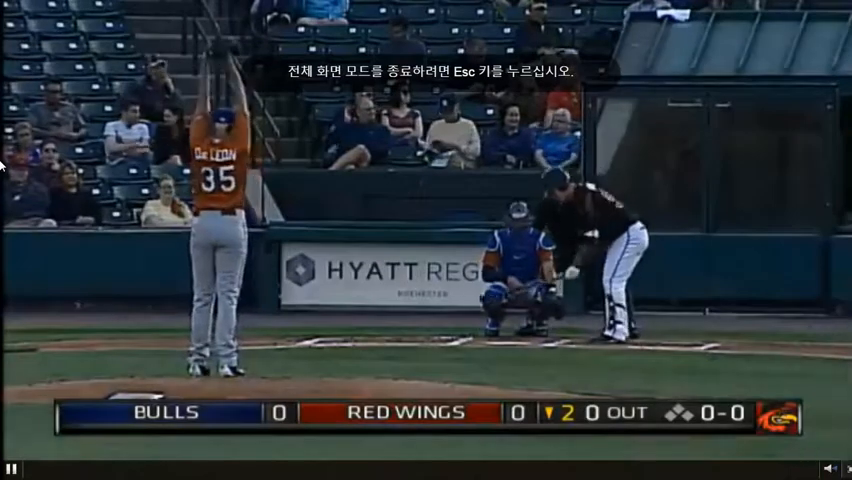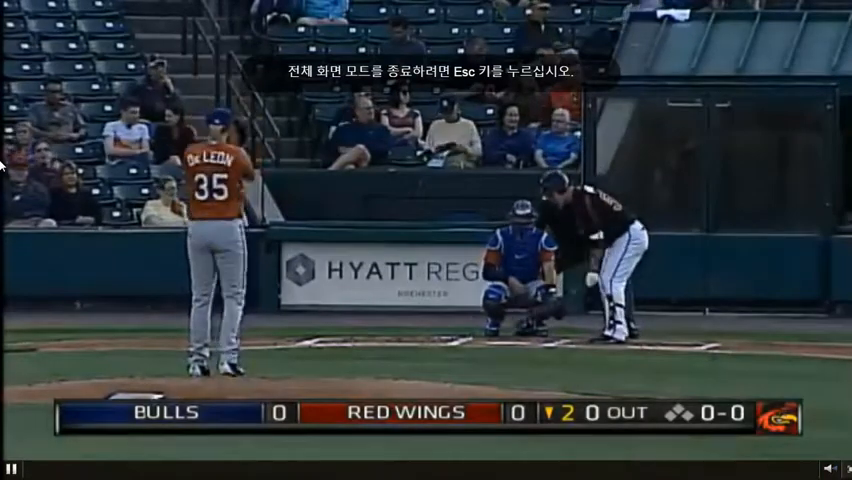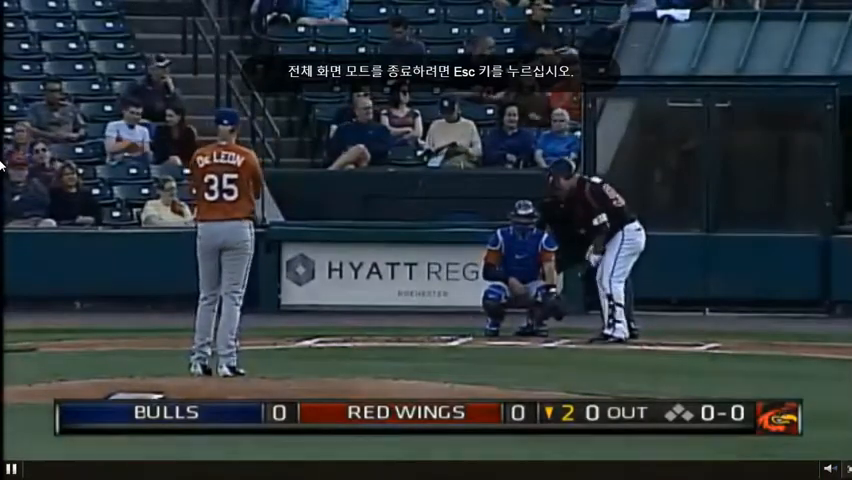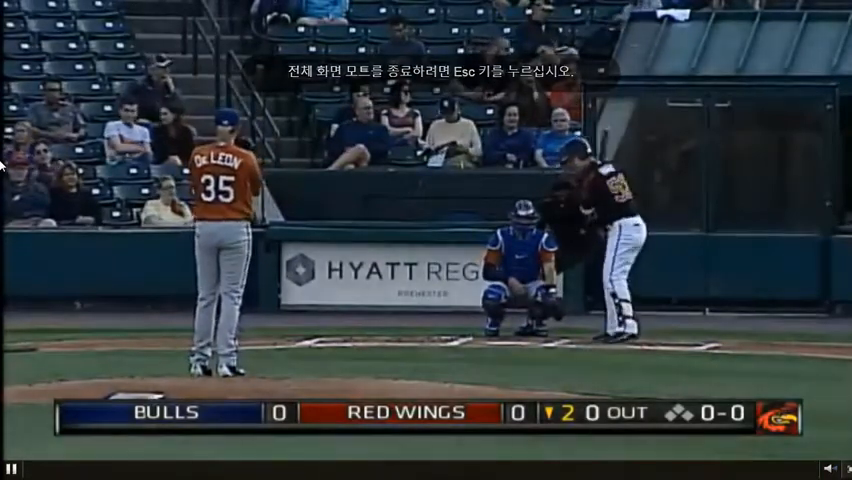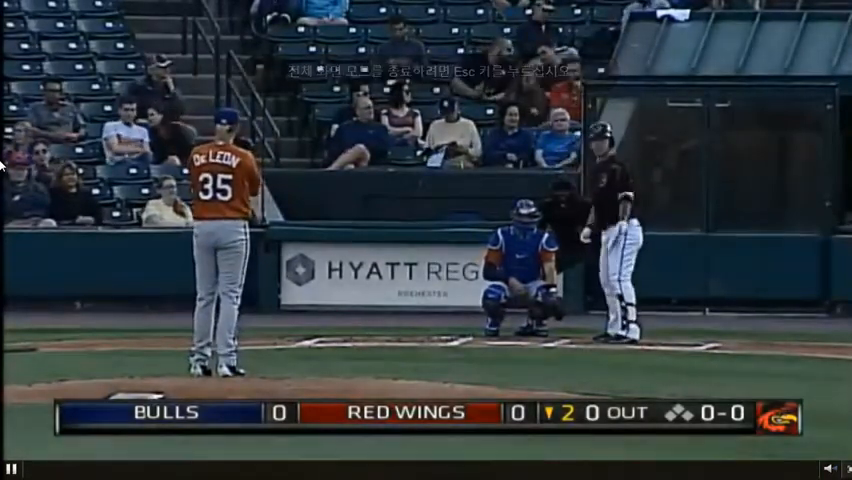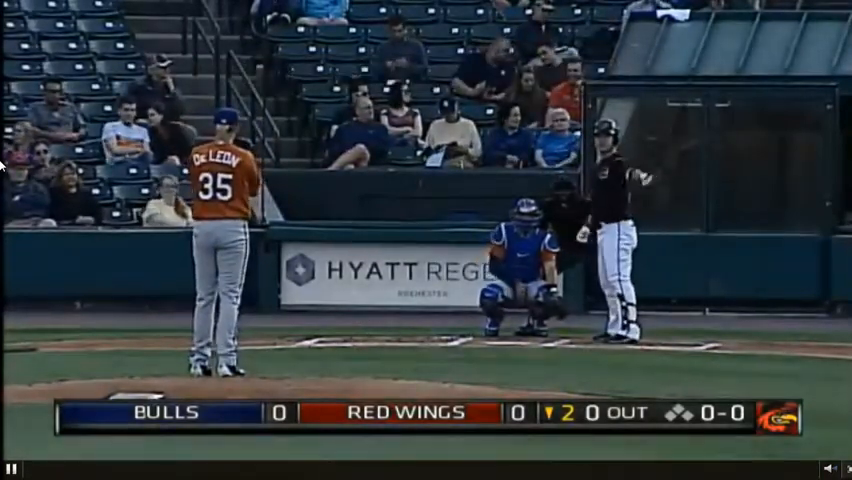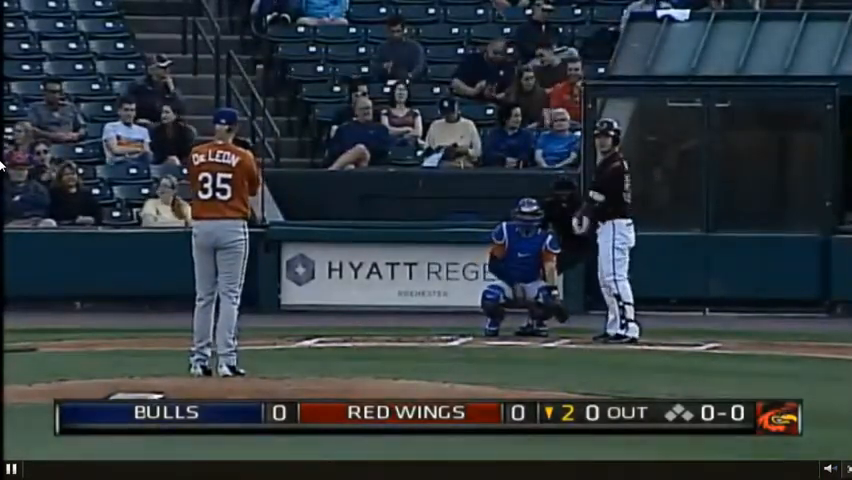
dt=0.5s
person 1, frame 1
left shoulder: (198, 146)
right shoulder: (239, 145)
left elbow: (201, 106)
right elbow: (242, 102)
left wrist: (206, 63)
right wrist: (229, 62)
left hip: (202, 224)
right hip: (232, 224)
left knee: (202, 296)
right knee: (228, 296)
left ankle: (198, 360)
right ankle: (226, 360)
person 1, frame 2
left shoulder: (191, 155)
right shoulder: (236, 155)
right elbow: (251, 176)
left hip: (198, 229)
right hip: (228, 229)
left knee: (201, 297)
right knee: (234, 296)
left ankle: (197, 359)
right ankle: (228, 358)
person 1, frame 3
left shoulder: (199, 156)
right shoulder: (247, 157)
left elbow: (197, 188)
right elbow: (258, 192)
left hip: (207, 229)
right hip: (238, 228)
left knee: (207, 296)
right knee: (232, 297)
left ankle: (199, 358)
right ankle: (226, 361)
person 1, frame 4
left shoulder: (197, 155)
right shoulder: (246, 158)
right elbow: (256, 190)
left hip: (205, 228)
right hip: (235, 229)
left knee: (206, 295)
right knee: (231, 296)
left ankle: (200, 359)
right ankle: (227, 360)
person 1, frame 5
left shoulder: (196, 155)
right shoulder: (244, 157)
right elbow: (255, 190)
left hip: (202, 227)
right hip: (233, 228)
left knee: (204, 295)
right knee: (230, 295)
left ankle: (199, 359)
right ankle: (226, 360)
person 1, frame 6
left shoulder: (196, 155)
right shoulder: (244, 158)
right elbow: (254, 190)
left hip: (202, 227)
right hip: (232, 228)
left knee: (204, 295)
right knee: (229, 295)
left ankle: (199, 359)
right ankle: (226, 360)
person 1, frame 7
left shoulder: (196, 155)
right shoulder: (243, 157)
right elbow: (254, 189)
left hip: (201, 227)
right hip: (232, 227)
left knee: (204, 295)
right knee: (229, 295)
left ankle: (199, 359)
right ankle: (226, 360)
person 2, frame 1
left shoulder: (585, 198)
right shoulder: (580, 194)
left elbow: (590, 238)
left wrist: (576, 265)
left hip: (631, 235)
right hip: (624, 235)
left knee: (612, 280)
right knee: (613, 281)
left ankle: (616, 331)
right ankle: (625, 326)
person 2, frame 2
left shoulder: (584, 201)
right shoulder: (579, 196)
left elbow: (596, 239)
left wrist: (593, 269)
left hip: (630, 236)
right hip: (621, 237)
left knee: (612, 281)
right knee: (606, 282)
left ankle: (616, 331)
right ankle: (625, 327)
person 2, frame 3
left shoulder: (586, 189)
right shoulder: (586, 186)
left elbow: (602, 224)
right elbow: (595, 223)
left wrist: (596, 251)
right wrist: (597, 247)
left hip: (626, 234)
right hip: (627, 234)
left knee: (611, 280)
right knee: (603, 280)
left ankle: (615, 331)
right ankle: (615, 329)
person 2, frame 4
left shoulder: (590, 178)
right shoulder: (609, 168)
left elbow: (588, 213)
left wrist: (597, 216)
left hip: (623, 228)
right hip: (635, 226)
left knee: (613, 278)
right knee: (613, 278)
left ankle: (627, 327)
right ankle: (614, 329)
person 2, frame 5
left shoulder: (615, 167)
right shoulder: (597, 169)
left elbow: (625, 196)
left wrist: (623, 220)
right wrist: (589, 226)
left hip: (624, 230)
right hip: (609, 231)
left knee: (620, 278)
right knee: (607, 280)
left ankle: (629, 330)
right ankle: (616, 329)
person 2, frame 6
left shoulder: (617, 163)
right shoulder: (600, 166)
left elbow: (630, 173)
left wrist: (641, 177)
right wrist: (587, 225)
left hip: (618, 228)
right hip: (604, 229)
left knee: (619, 278)
right knee: (607, 282)
left ankle: (630, 329)
right ankle: (615, 328)
person 2, frame 7
left shoulder: (612, 164)
right shoulder: (611, 163)
left elbow: (598, 196)
left wrist: (580, 216)
right wrist: (588, 216)
left hip: (615, 226)
right hip: (611, 226)
left knee: (615, 277)
right knee: (606, 279)
left ankle: (628, 329)
right ankle: (615, 328)
person 3, frame 1
left shoulder: (540, 238)
right shoulder: (498, 238)
left elbow: (548, 266)
right elbow: (487, 273)
left wrist: (551, 289)
right wrist: (508, 279)
left hip: (531, 285)
right hip: (506, 285)
left knee: (549, 299)
right knee: (492, 297)
left ankle: (536, 322)
right ankle: (494, 323)
person 3, frame 2
left shoulder: (542, 238)
right shoulder: (500, 236)
left elbow: (549, 267)
right elbow: (487, 271)
left wrist: (551, 290)
right wrist: (509, 280)
left hip: (532, 285)
right hip: (507, 285)
left knee: (551, 300)
right knee: (491, 298)
left ankle: (535, 323)
right ankle: (494, 323)
person 3, frame 3
left shoulder: (543, 238)
right shoulder: (501, 236)
left elbow: (549, 267)
right elbow: (488, 271)
left wrist: (552, 290)
right wrist: (509, 280)
left hip: (532, 285)
right hip: (507, 284)
left knee: (550, 300)
right knee: (491, 298)
left ankle: (535, 323)
right ankle: (494, 323)
person 3, frame 4
left shoulder: (543, 239)
right shoulder: (501, 237)
left elbow: (549, 267)
right elbow: (488, 271)
left wrist: (552, 291)
right wrist: (509, 280)
left hip: (532, 285)
right hip: (507, 285)
left knee: (550, 300)
right knee: (491, 297)
left ankle: (535, 324)
right ankle: (493, 324)
person 3, frame 5
left shoulder: (543, 238)
right shoulder: (501, 236)
left elbow: (550, 267)
right elbow: (488, 271)
left wrist: (552, 291)
right wrist: (510, 280)
left hip: (532, 285)
right hip: (508, 284)
left knee: (549, 299)
right knee: (491, 297)
left ankle: (536, 323)
right ankle: (494, 323)
person 3, frame 6
left shoulder: (545, 238)
right shoulder: (503, 232)
left elbow: (550, 266)
right elbow: (494, 265)
left wrist: (553, 291)
right wrist: (515, 283)
left hip: (532, 284)
right hip: (508, 283)
left knee: (550, 299)
right knee: (488, 296)
left ankle: (536, 324)
right ankle: (493, 323)
person 3, frame 7
left shoulder: (545, 239)
right shoulder: (505, 231)
left elbow: (550, 267)
right elbow: (494, 264)
left wrist: (554, 293)
right wrist: (513, 283)
left hip: (532, 284)
right hip: (508, 283)
left knee: (550, 299)
right knee: (489, 298)
left ankle: (536, 323)
right ankle: (494, 323)
